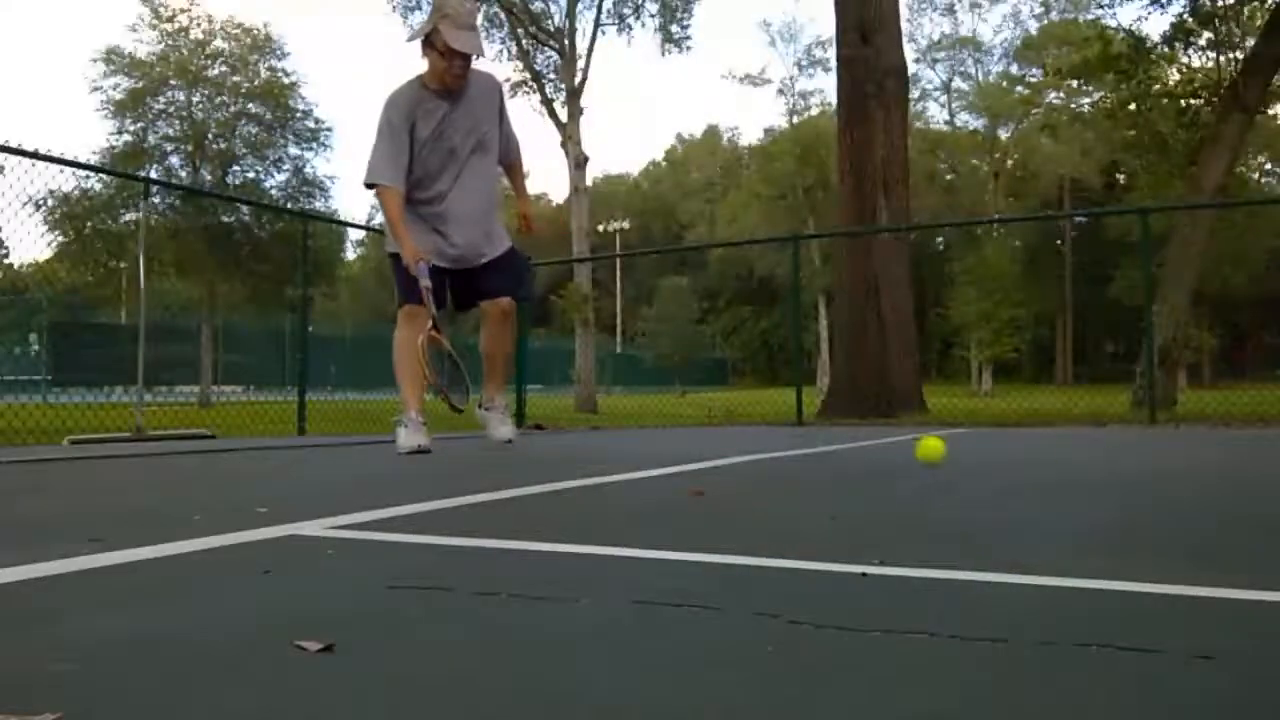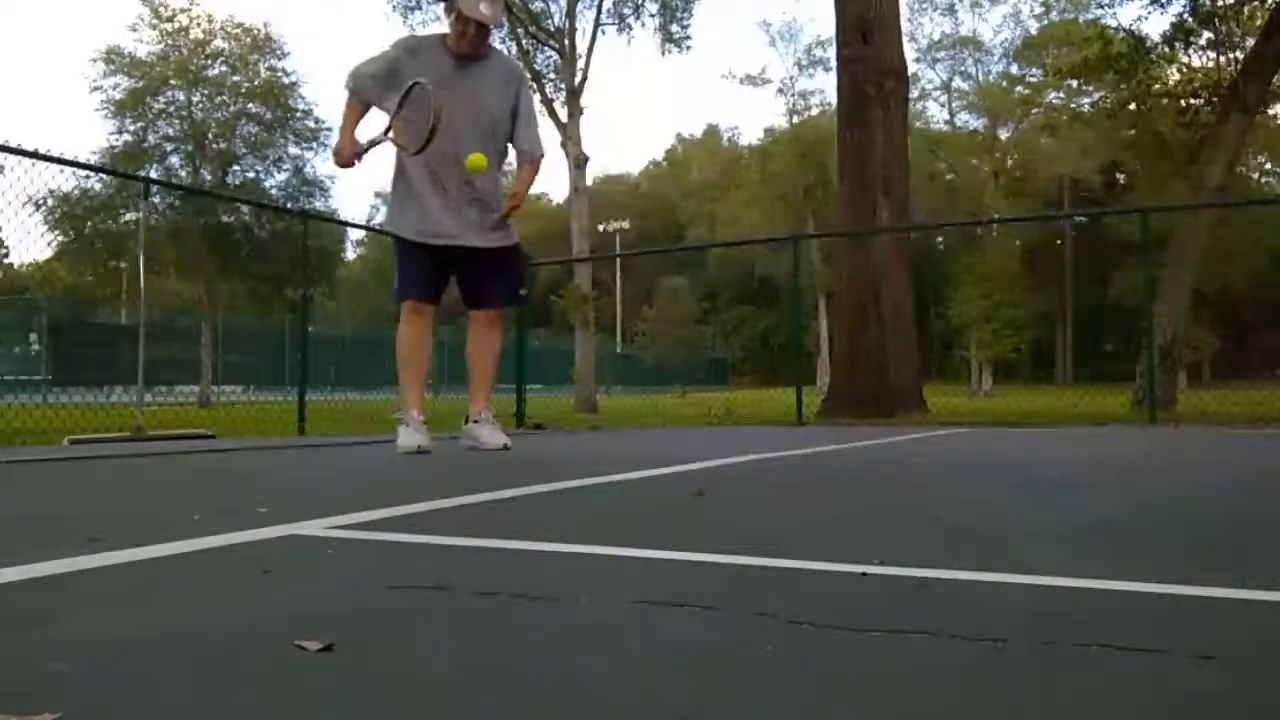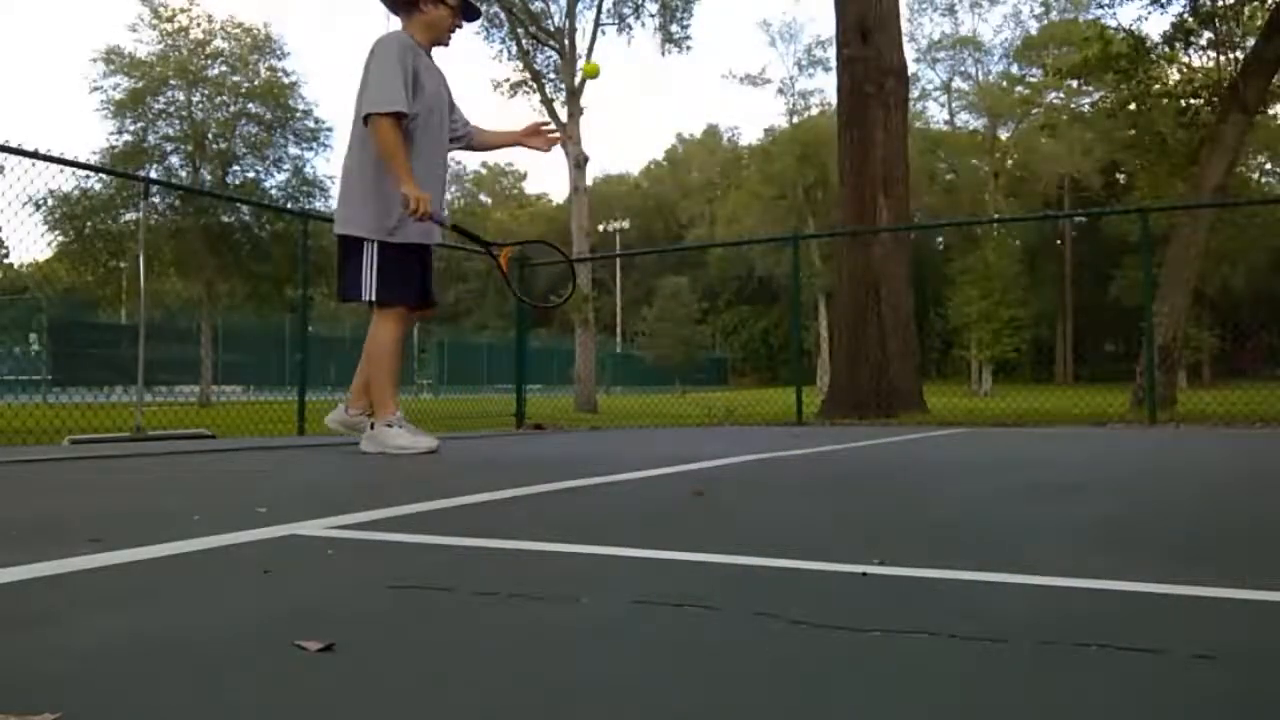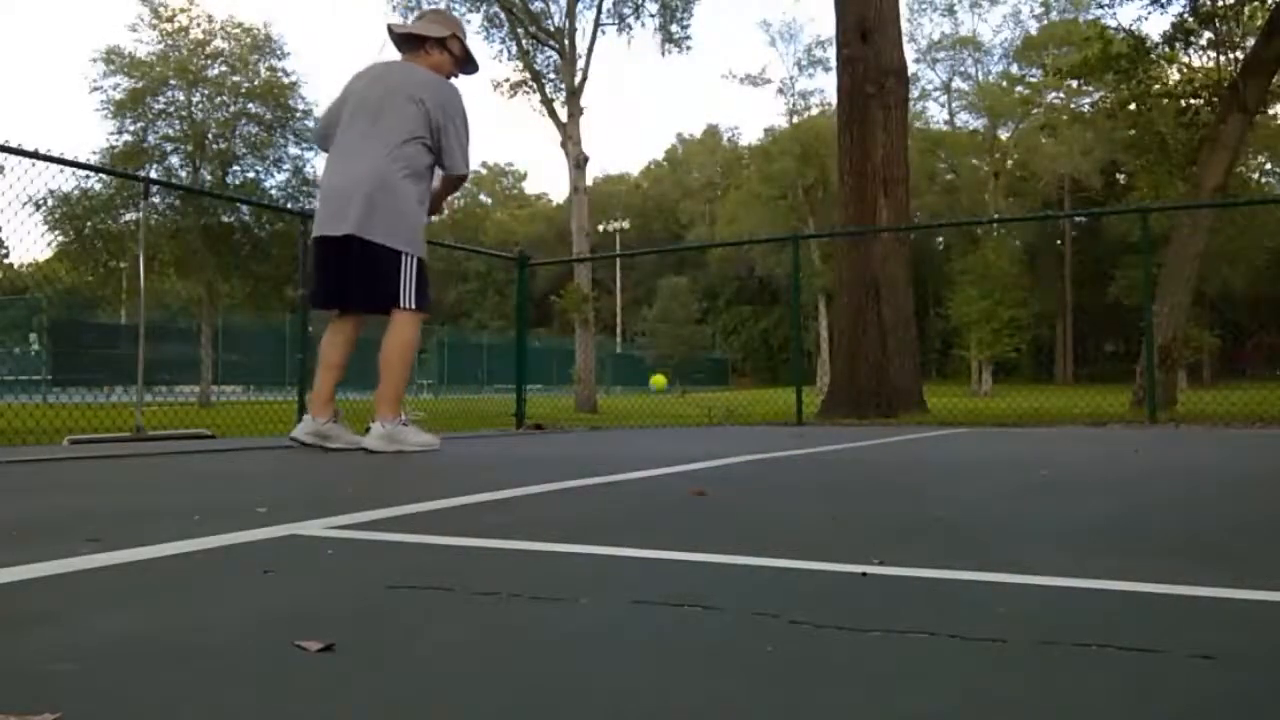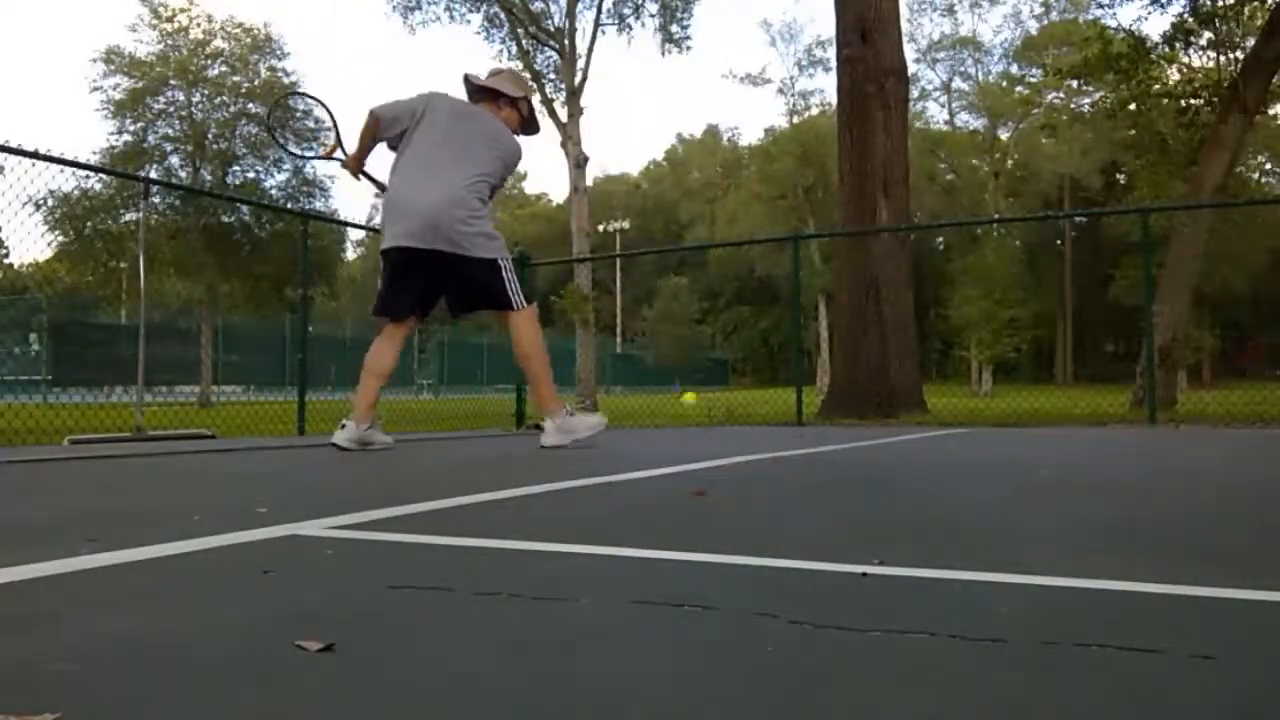
dt=0.7s
person 1, frame 1
left shoulder: (489, 88)
right shoulder: (403, 104)
left elbow: (507, 149)
right elbow: (388, 180)
left wrist: (522, 198)
right wrist: (405, 238)
left hip: (483, 233)
right hip: (421, 234)
left knee: (502, 307)
right knee: (413, 313)
left ankle: (493, 401)
right ankle: (411, 419)
person 1, frame 2
left shoulder: (510, 75)
right shoulder: (410, 54)
left elbow: (529, 147)
right elbow: (359, 83)
left wrist: (522, 187)
right wrist: (348, 136)
left hip: (486, 222)
right hip: (420, 216)
left knee: (487, 313)
right knee: (417, 307)
left ankle: (479, 417)
right ankle: (412, 418)
person 1, frame 3
left shoulder: (430, 70)
right shoulder: (393, 48)
left elbow: (461, 134)
right elbow: (381, 116)
left wrist: (519, 138)
right wrist: (408, 182)
left hip: (408, 218)
right hip: (382, 212)
left knee: (407, 310)
right knee: (392, 308)
left ankle: (356, 408)
right ankle: (383, 421)
person 1, frame 4
left shoulder: (365, 77)
right shoulder: (442, 93)
left elbow: (324, 135)
right elbow: (458, 172)
right wrist: (437, 196)
left hip: (335, 209)
right hip: (387, 213)
left knee: (344, 313)
right knee: (407, 312)
left ankle: (318, 416)
right ankle: (387, 422)
person 1, frame 5
left shoulder: (435, 105)
right shoulder: (508, 146)
left elbow: (378, 117)
left wrist: (357, 157)
left hip: (404, 227)
right hip: (463, 227)
left knee: (397, 325)
right knee: (522, 313)
left ankle: (358, 422)
right ankle: (556, 417)
